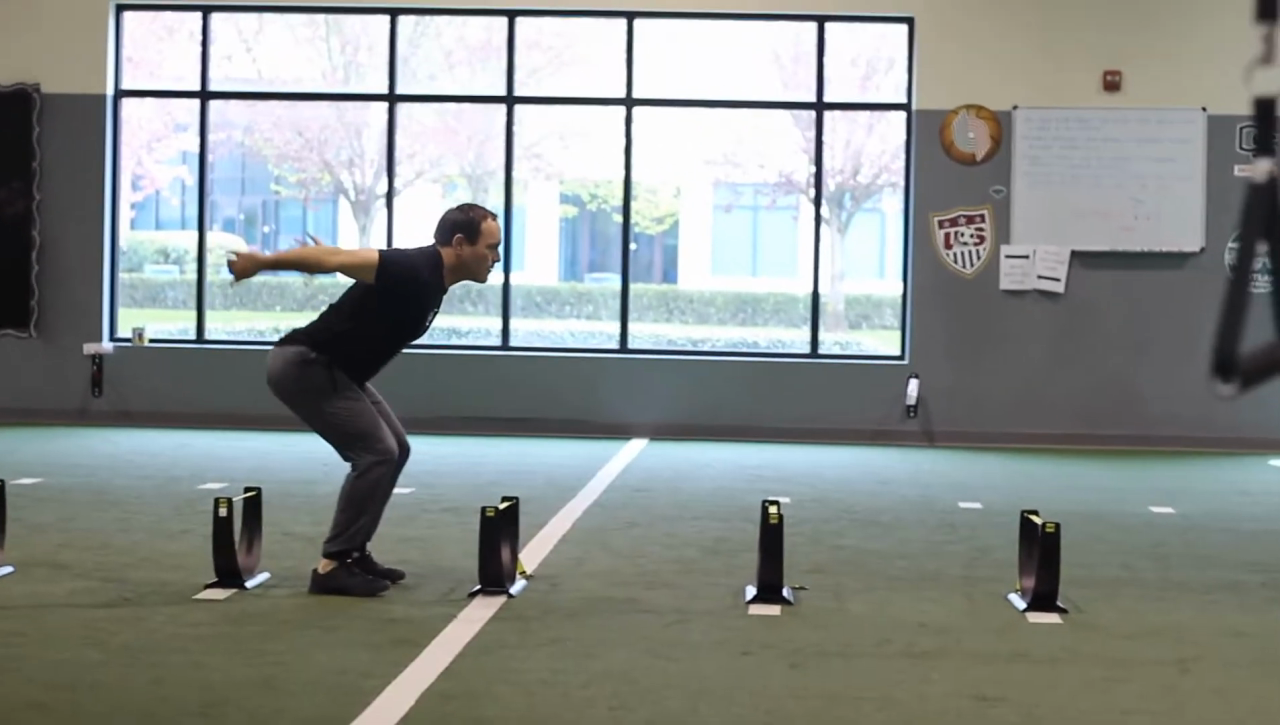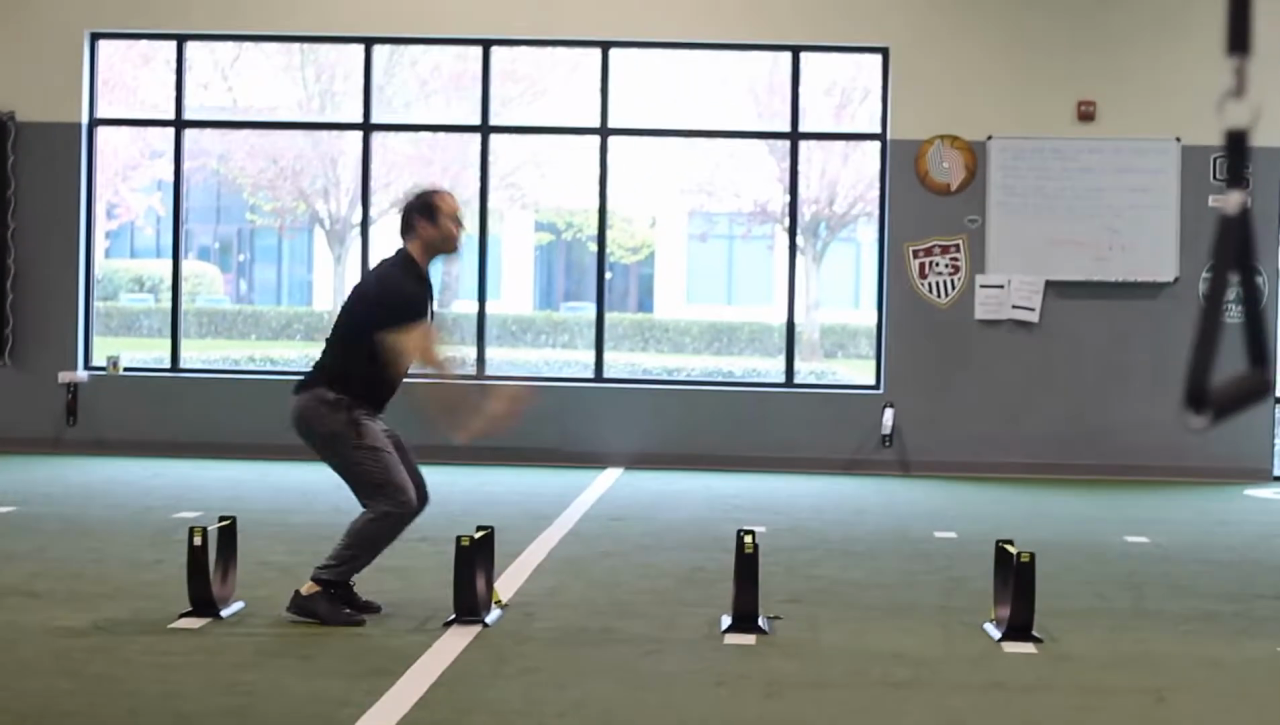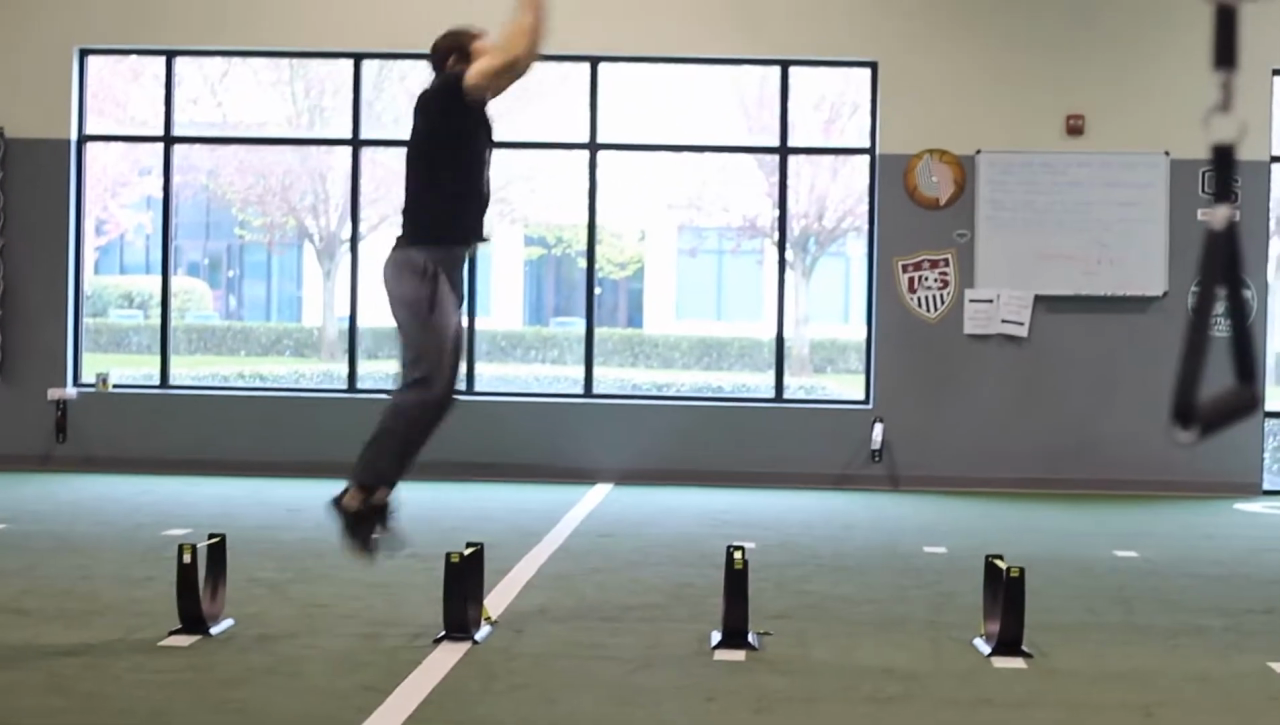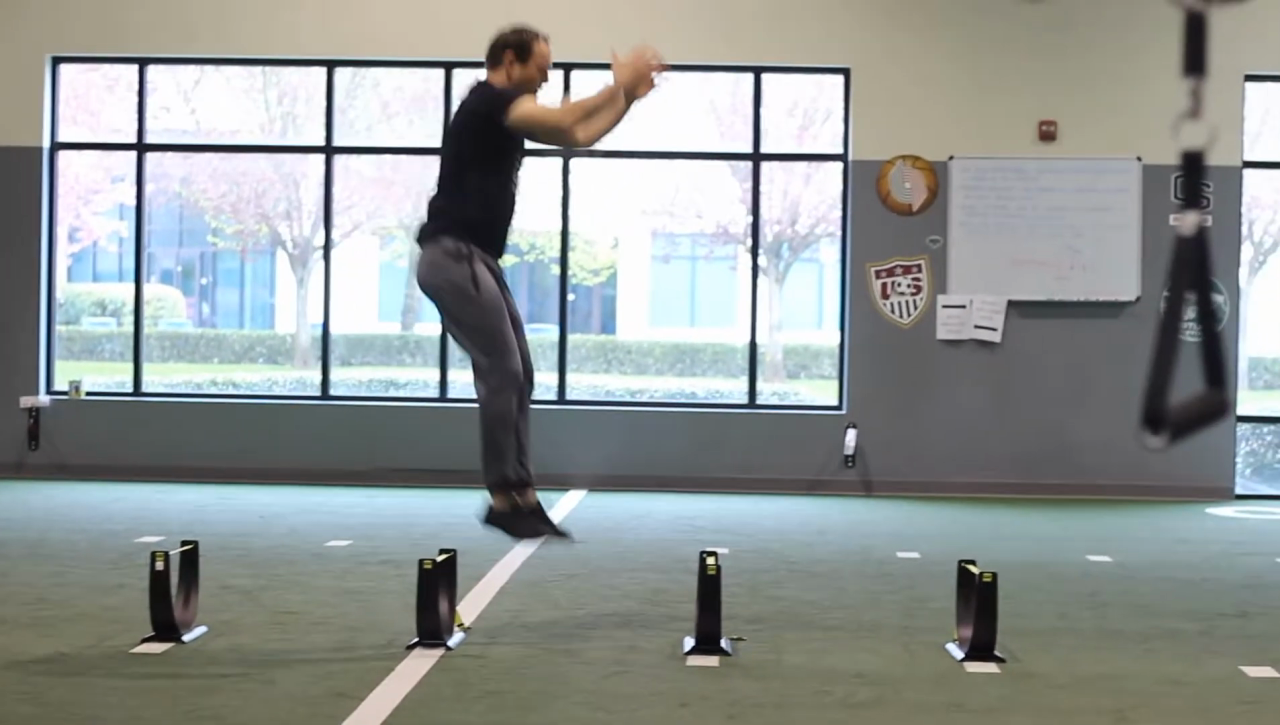
dt=0.3s
person 1, frame 1
left shoulder: (431, 275)
right shoulder: (414, 272)
left elbow: (345, 258)
right elbow: (338, 259)
left wrist: (320, 254)
right wrist: (263, 263)
left hip: (332, 368)
right hip: (304, 365)
left knee: (393, 450)
right knee: (377, 453)
left ankle: (351, 553)
right ankle: (333, 564)
person 1, frame 2
left shoulder: (411, 279)
right shoulder: (399, 287)
left elbow: (425, 349)
right elbow: (411, 360)
left wrist: (478, 405)
right wrist: (468, 413)
left hip: (351, 403)
right hip: (330, 404)
left knee: (412, 496)
right knee: (395, 499)
left ankle: (333, 584)
right ankle: (316, 590)
person 1, frame 3
left shoulder: (452, 106)
right shoulder: (444, 97)
left elbow: (515, 58)
right elbow: (515, 54)
left hip: (440, 268)
right hip: (420, 268)
left knee: (437, 390)
right knee: (427, 386)
left ankle: (371, 491)
right ankle: (360, 494)
person 1, frame 4
left shoulder: (506, 113)
right shoulder: (488, 101)
left elbow: (578, 135)
right elbow: (565, 120)
left wrist: (627, 96)
right wrist: (619, 85)
left hip: (475, 260)
right hip: (454, 257)
left knee: (515, 377)
right knee: (505, 377)
left ankle: (517, 496)
right ankle: (510, 498)
